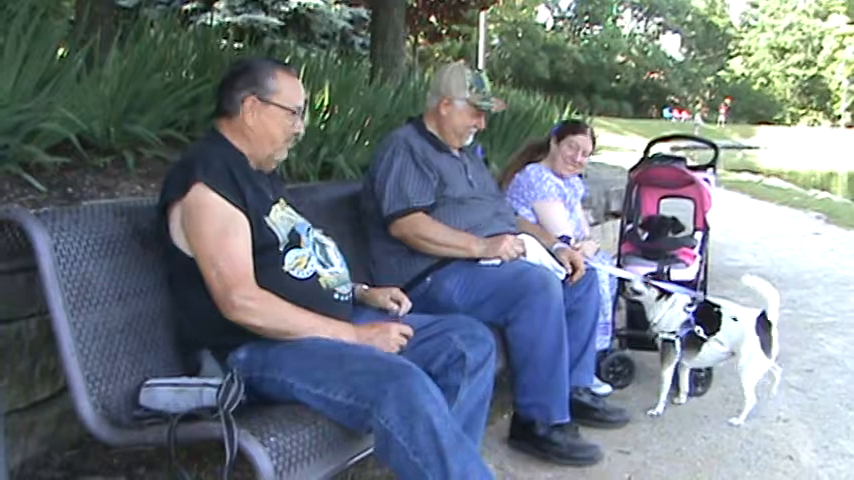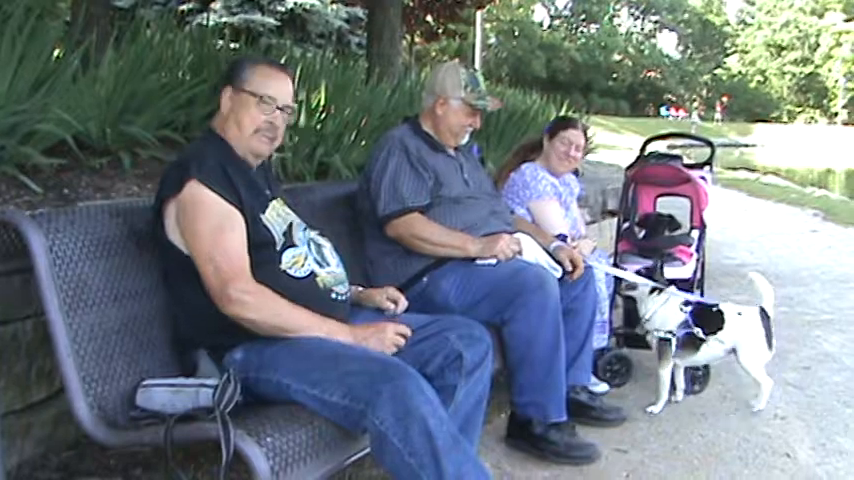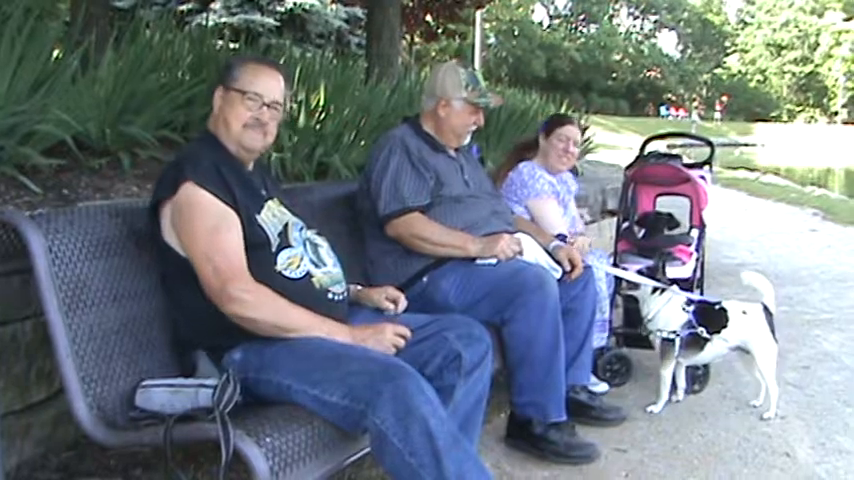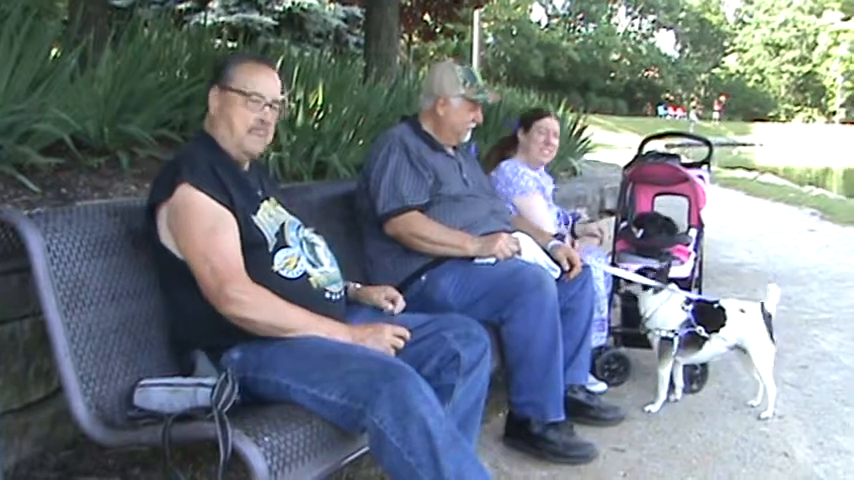
dt=0.3s
person 1, frame 1
left shoulder: (258, 170)
right shoulder: (206, 181)
right elbow: (242, 302)
left wrist: (361, 293)
right wrist: (355, 335)
left hip: (330, 321)
right hip: (262, 348)
left knee: (469, 341)
right knee: (403, 388)
person 1, frame 2
left shoulder: (255, 171)
right shoulder: (201, 178)
right elbow: (238, 297)
left wrist: (357, 296)
right wrist: (351, 336)
left hip: (324, 322)
right hip: (259, 347)
left knee: (466, 342)
right knee: (397, 389)
person 1, frame 3
left shoulder: (254, 172)
right shoulder: (196, 180)
right elbow: (237, 297)
left wrist: (356, 294)
right wrist: (350, 337)
left hip: (323, 321)
right hip: (258, 348)
left knee: (466, 341)
right knee: (399, 389)
person 1, frame 4
left shoulder: (251, 171)
right shoulder: (193, 182)
right elbow: (235, 298)
left wrist: (353, 293)
right wrist: (350, 336)
left hip: (326, 320)
right hip: (257, 347)
left knee: (464, 341)
right knee: (396, 389)
person 2, frame 1
left shoulder: (466, 153)
right shoulder: (405, 148)
left elbow: (503, 214)
right elbow: (404, 224)
left wrist: (555, 245)
right wrist: (481, 246)
left hip: (493, 262)
right hip: (435, 276)
left knee: (581, 276)
right knee: (538, 286)
left ankle: (574, 389)
right ankle: (540, 422)
person 2, frame 2
left shoulder: (462, 153)
right shoulder: (401, 148)
left elbow: (499, 212)
right elbow: (400, 224)
left wrist: (551, 244)
right wrist: (476, 246)
left hip: (491, 260)
right hip: (433, 275)
left knee: (576, 275)
right knee: (534, 285)
left ankle: (571, 388)
right ankle: (537, 421)
person 2, frame 3
left shoulder: (461, 153)
right shoulder: (401, 148)
left elbow: (500, 212)
right elbow: (400, 224)
left wrist: (551, 243)
right wrist: (478, 245)
left hip: (490, 260)
right hip: (432, 276)
left knee: (577, 275)
right knee: (534, 285)
left ankle: (571, 388)
right ankle: (537, 420)
person 2, frame 4
left shoulder: (459, 153)
right shoulder: (400, 147)
left elbow: (500, 211)
right elbow: (399, 223)
left wrist: (550, 243)
right wrist: (475, 245)
left hip: (487, 259)
right hip: (431, 275)
left knee: (575, 272)
right knee: (532, 284)
left ankle: (569, 387)
right ankle: (535, 421)
person 3, frame 1
left shoulder: (572, 182)
right shoulder: (537, 179)
left elbow: (583, 230)
right elbow: (562, 239)
left wrist: (588, 244)
right wrist: (582, 247)
left knee: (606, 263)
right knee: (594, 273)
left ankle: (592, 353)
person 3, frame 2
left shoulder: (568, 180)
right shoulder: (532, 178)
left elbow: (579, 228)
right elbow: (558, 238)
left wrist: (585, 243)
right wrist: (578, 246)
left knee: (603, 262)
right knee: (590, 272)
person 3, frame 3
left shoulder: (564, 178)
right shoulder: (530, 177)
left elbow: (577, 225)
right elbow: (557, 237)
left wrist: (582, 239)
right wrist: (575, 242)
left knee: (602, 261)
right knee: (590, 271)
person 3, frame 4
left shoulder: (539, 174)
right shoulder: (514, 174)
left elbow: (548, 227)
right elbow: (546, 232)
left wrist: (577, 230)
right wrist: (570, 233)
left knee: (597, 259)
